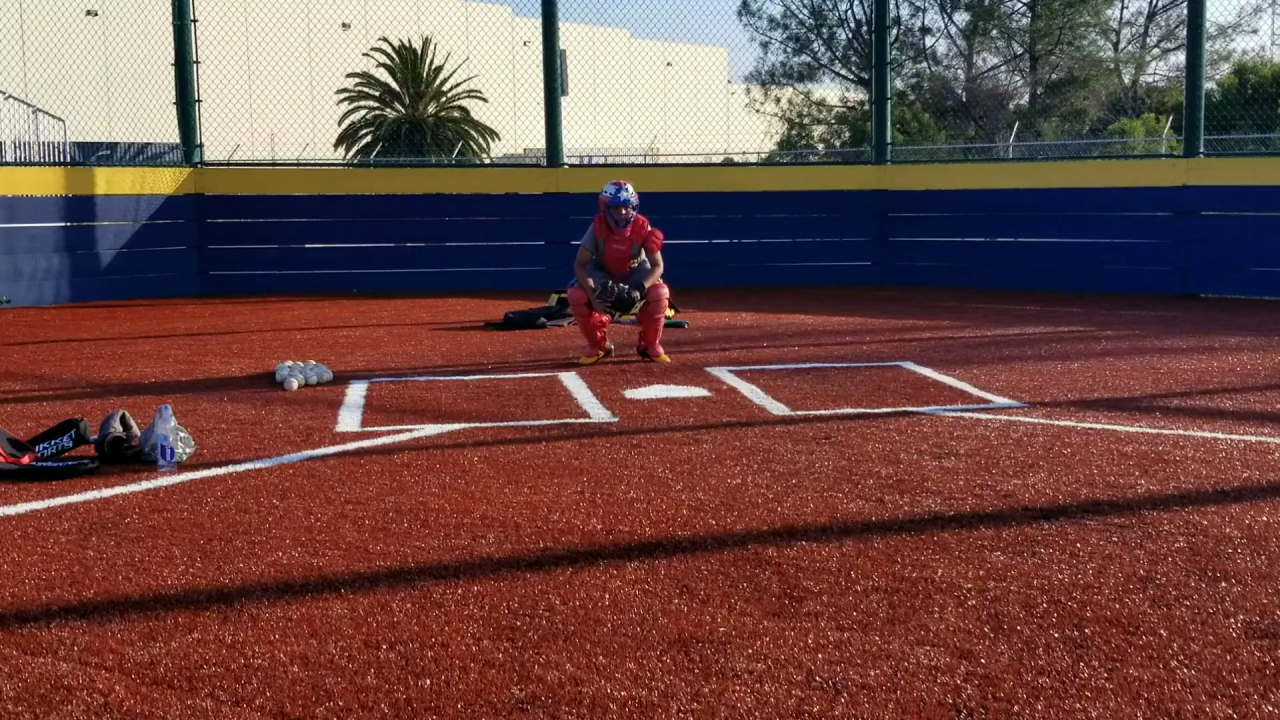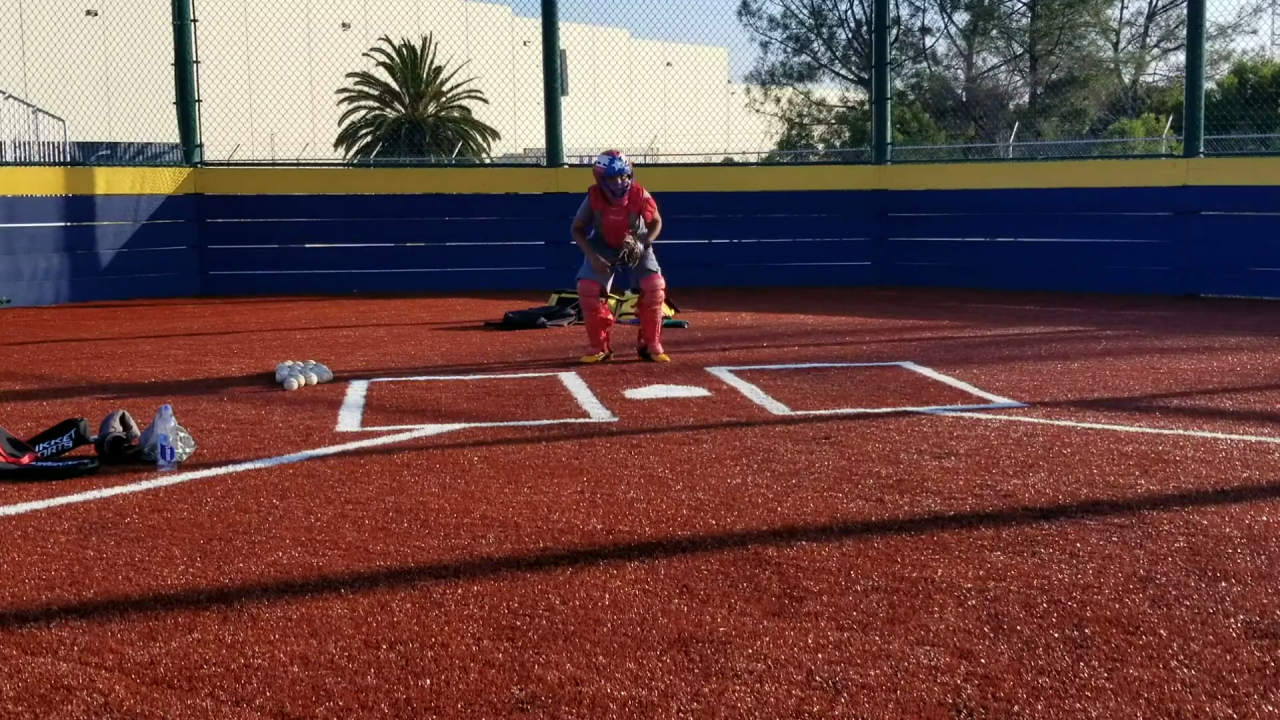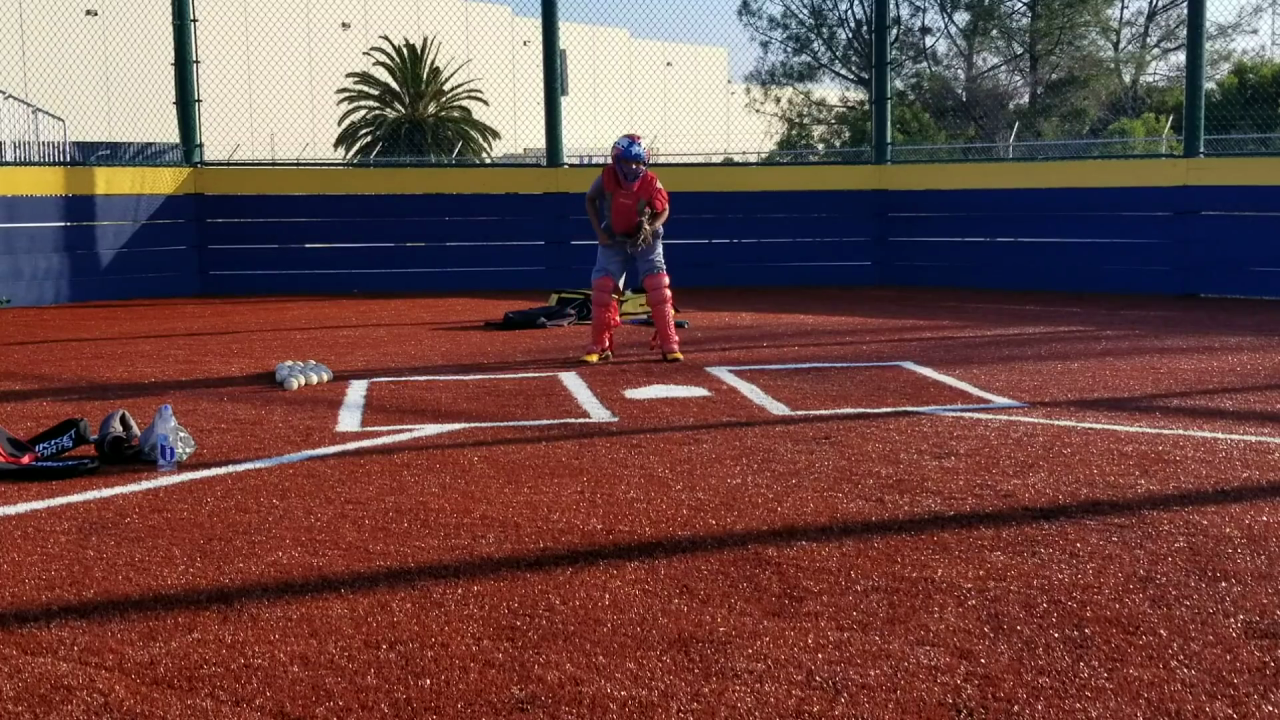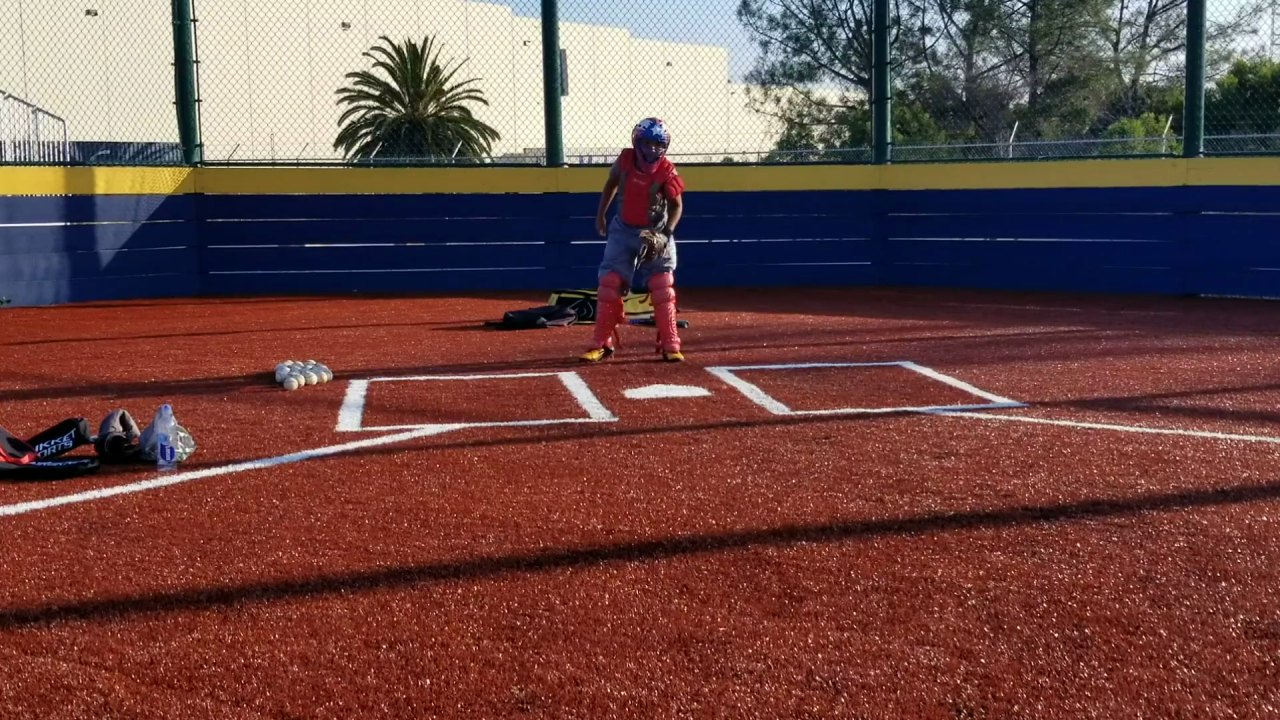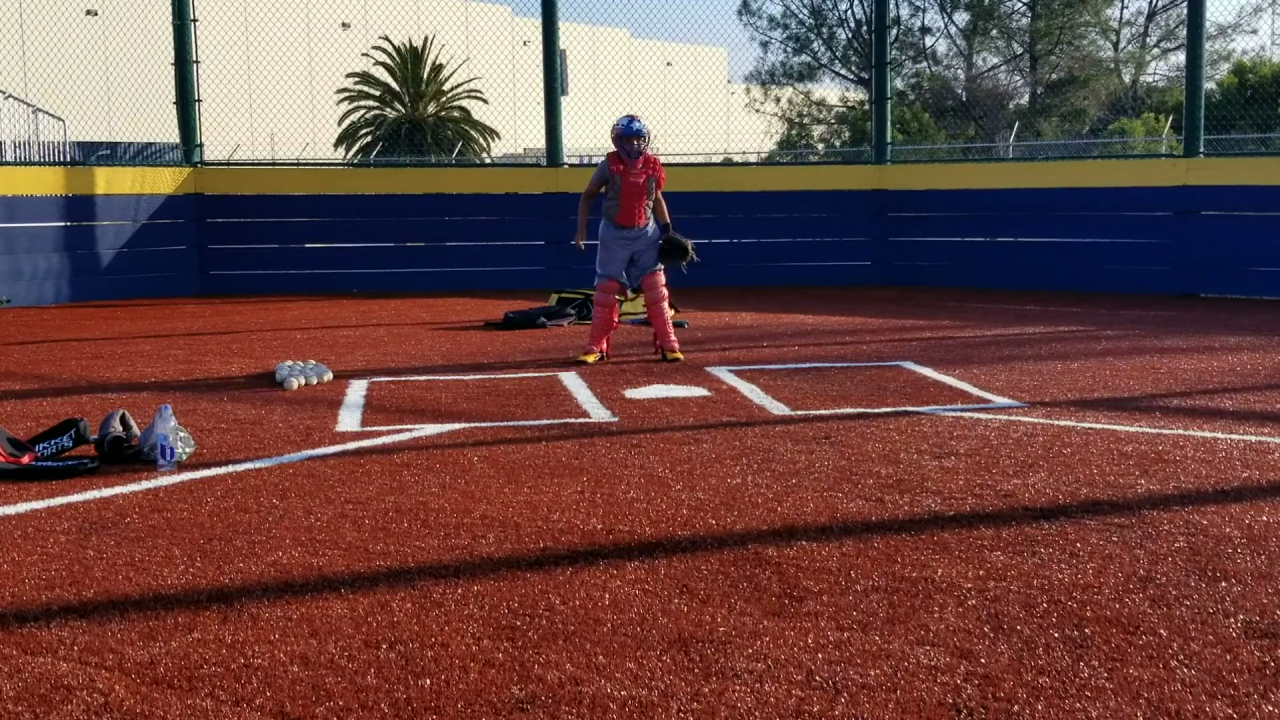
dt=0.4s
person 1, frame 1
left shoulder: (643, 228)
right shoulder: (598, 227)
left elbow: (658, 265)
right elbow: (581, 265)
left wrist: (640, 289)
right wrist: (593, 294)
left hip: (636, 272)
right hip: (603, 272)
left knee: (659, 294)
right knee: (577, 295)
left ankle: (651, 347)
right ankle: (598, 347)
person 1, frame 2
left shoulder: (639, 194)
right shoulder: (593, 198)
left elbow: (656, 223)
right elbow: (576, 229)
left wrist: (642, 244)
right wrist: (592, 255)
right hip: (603, 247)
left knee: (654, 287)
right knee: (588, 289)
left ankle: (650, 346)
right ankle: (599, 348)
person 1, frame 3
left shoulder: (651, 184)
right shoulder: (606, 177)
left elbow: (663, 212)
right elbow: (590, 200)
left wrist: (650, 228)
right wrist: (599, 230)
left hip: (646, 238)
right hip: (614, 238)
left knee: (658, 287)
right knee: (603, 288)
left ankle: (669, 346)
right ankle: (599, 347)
person 1, frame 4
left shoulder: (667, 171)
right shoulder: (624, 161)
left elbow: (676, 206)
right elbow: (611, 185)
left wrist: (666, 234)
right wrist: (601, 215)
left hip: (654, 232)
right hip: (622, 230)
left knee: (662, 287)
right knee: (609, 283)
left ankle: (670, 346)
right ankle: (602, 345)
person 1, frame 5
left shoulder: (653, 166)
right shoulder: (609, 165)
right elbow: (588, 195)
left wrist: (668, 230)
right wrist: (582, 229)
left hip: (646, 233)
right hip: (614, 233)
left knee: (655, 287)
right knee: (606, 289)
left ankle: (668, 345)
right ankle: (596, 347)
